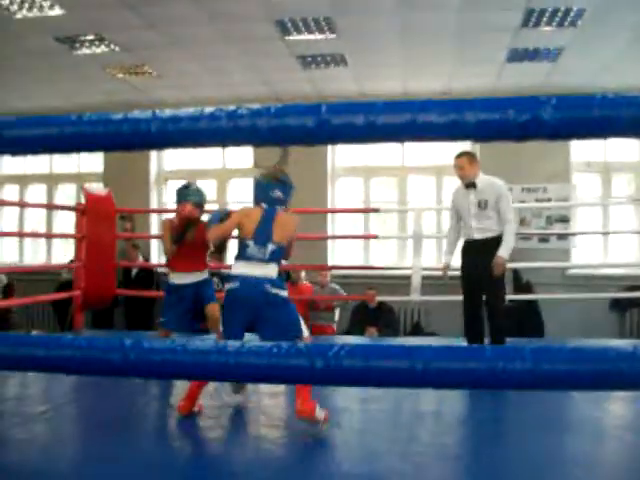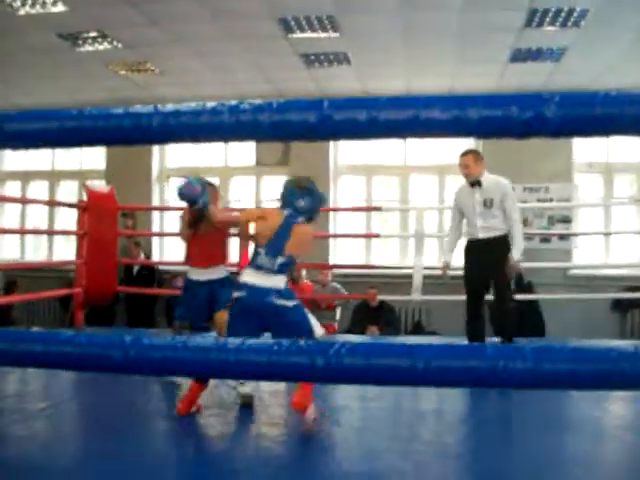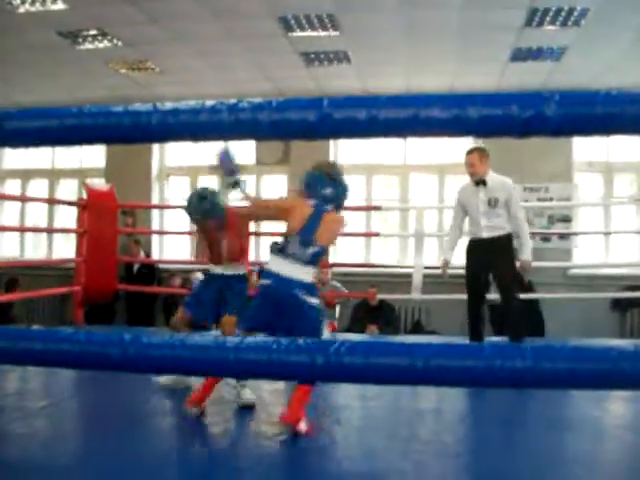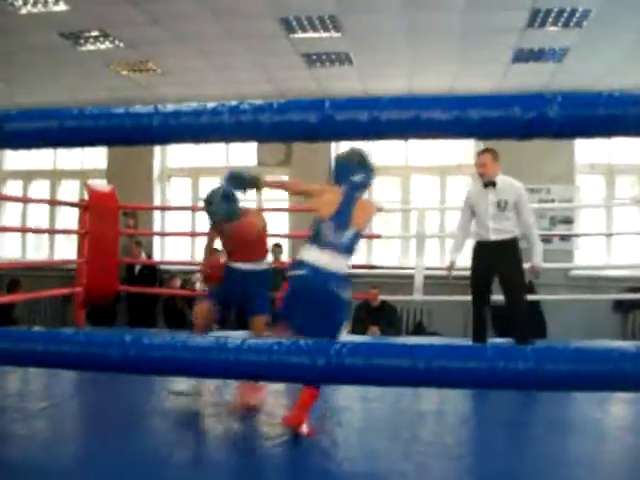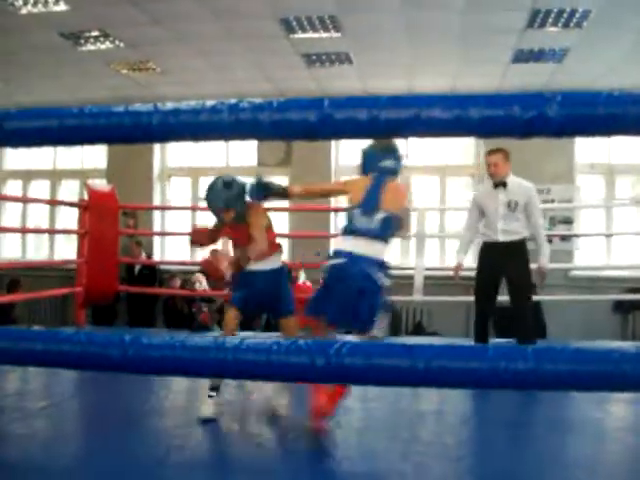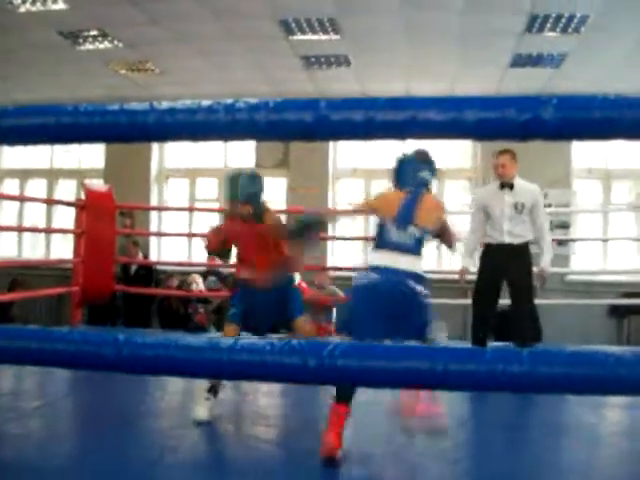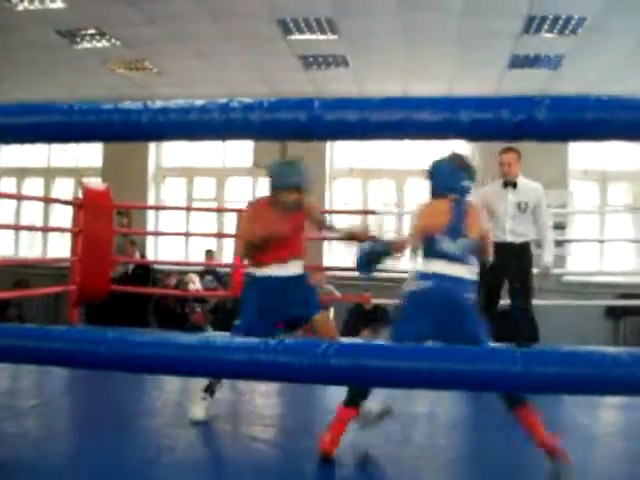
dt=0.1s
person 1, frame 1
left shoulder: (246, 214)
right shoulder: (291, 221)
left elbow: (211, 238)
left wrist: (214, 223)
left hip: (238, 287)
right hip: (268, 288)
left ankle: (188, 402)
right ankle: (306, 404)
person 1, frame 2
left shoulder: (268, 215)
right shoulder: (307, 232)
left hip: (246, 294)
right hip: (276, 298)
left ankle: (188, 402)
right ankle: (302, 398)
person 1, frame 3
left shoulder: (295, 204)
right shoulder: (336, 221)
left elbow: (254, 207)
left hip: (272, 282)
right hip: (301, 290)
right ankle: (295, 415)
person 1, frame 4
left shoulder: (326, 192)
right shoulder: (368, 207)
left elbow: (293, 187)
left wrist: (261, 181)
left hip: (304, 272)
right hip: (334, 281)
left knee: (288, 333)
right ankle: (297, 417)
person 1, frame 5
left shoulder: (356, 184)
right shoulder: (400, 191)
left elbow: (309, 190)
left wrist: (273, 188)
left hip: (341, 263)
right hip: (371, 270)
left knee: (323, 332)
left ankle: (319, 396)
right ankle: (326, 403)
person 1, frame 6
left shoulder: (388, 197)
right shoulder: (435, 206)
left elbow: (355, 209)
right elbow: (451, 242)
left hip: (373, 280)
right hip: (409, 284)
left ankle: (332, 438)
person 1, frame 7
left shoulder: (431, 208)
right shoulder: (478, 214)
left elbow: (406, 243)
right elbow: (482, 251)
left wrist: (377, 249)
left hip: (426, 291)
right hip: (462, 296)
left ankle: (333, 436)
right ankle: (540, 436)
person 2, frame 1
left shoulder: (205, 226)
right shoulder: (169, 225)
right elbow: (169, 254)
right wrist: (180, 228)
left hip: (201, 282)
right hip: (177, 286)
left knee: (213, 315)
right knee: (165, 335)
person 2, frame 2
left shoulder: (224, 218)
right shoulder: (188, 215)
right elbow: (186, 236)
right wrist: (194, 214)
left hip: (219, 279)
right hip: (194, 280)
left knee: (222, 323)
right knee: (180, 328)
person 2, frame 3
left shoulder: (238, 217)
right shoulder: (203, 226)
right elbow: (205, 256)
left hip: (235, 278)
right hip: (212, 276)
left knee: (228, 327)
right knee: (179, 322)
left ankle: (241, 384)
person 2, frame 4
left shoulder: (253, 217)
right shoulder: (219, 222)
left elbow: (257, 232)
right elbow: (210, 244)
right wrist: (210, 266)
left hip: (258, 274)
right hip: (233, 270)
left knee: (258, 328)
right knee: (202, 312)
left ankle: (253, 384)
person 2, frame 5
left shoulder: (255, 212)
right shoulder: (225, 217)
left elbow: (262, 246)
right elbow: (215, 233)
left wrist: (233, 262)
right wrist: (205, 235)
left hip: (273, 274)
right hip: (244, 274)
left knee: (289, 332)
right knee: (229, 327)
left ankle: (281, 387)
right ankle: (213, 394)
person 2, frame 6
left shoulder: (272, 220)
right shoulder: (231, 219)
left elbow: (294, 259)
right elbow: (221, 252)
left wrist: (272, 277)
right wrist: (215, 248)
left hip: (279, 281)
right hip: (248, 284)
left knee: (308, 332)
right knee: (229, 338)
right ankle: (211, 396)
person 2, frame 7
left shoulder: (305, 206)
right shoulder: (255, 209)
left elbow: (325, 226)
right elbow: (241, 254)
left wrist: (350, 235)
right wrist: (262, 235)
left hip: (294, 280)
right hip: (261, 283)
left knee: (327, 329)
right ankle: (207, 394)
person 3, frame 1
left shoulder: (497, 186)
right shoulder: (457, 194)
left elbow: (509, 222)
right elbow: (454, 227)
left wrist: (503, 253)
right wrist: (447, 258)
left hip: (493, 247)
right hip: (470, 249)
left knee: (495, 302)
right knee: (471, 303)
left ankle: (497, 346)
right ankle: (475, 347)
person 3, frame 2
left shoulder: (502, 185)
right shoulder: (461, 193)
left elbow: (515, 221)
right elbow: (455, 227)
left wrist: (515, 254)
right wrist: (447, 257)
left hip: (497, 246)
right hip: (474, 249)
left knee: (503, 300)
right knee: (473, 302)
left ankle: (508, 344)
right ankle: (476, 346)
person 3, frame 3
left shoulder: (506, 185)
right shoulder: (464, 192)
left elbow: (519, 220)
right elbow: (456, 225)
left wrist: (525, 253)
right wrist: (447, 254)
left hip: (501, 246)
right hip: (476, 247)
left knee: (509, 299)
right knee: (474, 301)
left ankle: (517, 343)
right ankle: (475, 345)
person 3, frame 4
left shoulder: (515, 188)
right shoulder: (472, 193)
left elbow: (528, 223)
right elbow: (463, 226)
left wrist: (536, 257)
right wrist: (454, 256)
left hip: (508, 249)
right hip: (482, 250)
left knee: (516, 302)
right knee: (479, 302)
left ankle: (524, 345)
right ankle: (479, 346)
person 3, frame 5
left shoulder: (526, 189)
right shoulder: (480, 194)
left elbow: (537, 224)
right elbow: (470, 227)
left wrist: (543, 258)
right wrist: (460, 257)
left hip: (516, 251)
right hip: (490, 251)
left knee: (522, 304)
right knee: (483, 303)
left ankle: (528, 347)
right ankle: (480, 346)
person 3, frame 6
left shoulder: (532, 192)
right shoulder: (484, 194)
left elbow: (542, 227)
right elbow: (475, 229)
left wrist: (544, 261)
right wrist: (466, 261)
left hip: (519, 254)
right hip: (492, 253)
left knee: (524, 308)
right knee: (482, 305)
left ankle: (527, 348)
right ankle: (478, 347)
person 3, frame 7
left shoulder: (535, 190)
right shoulder: (488, 192)
left elbow: (544, 225)
left wrist: (547, 257)
left hip: (521, 251)
right hip: (493, 251)
left knee: (522, 307)
right knee: (486, 303)
left ankle: (527, 345)
